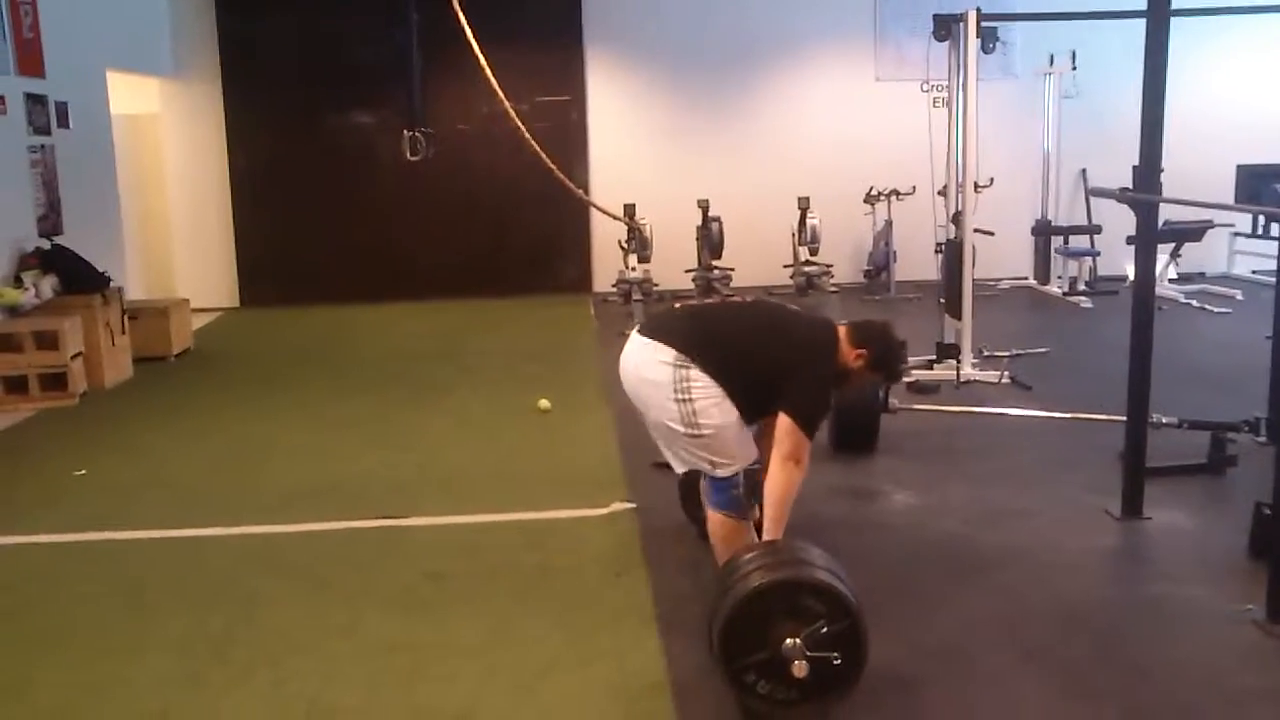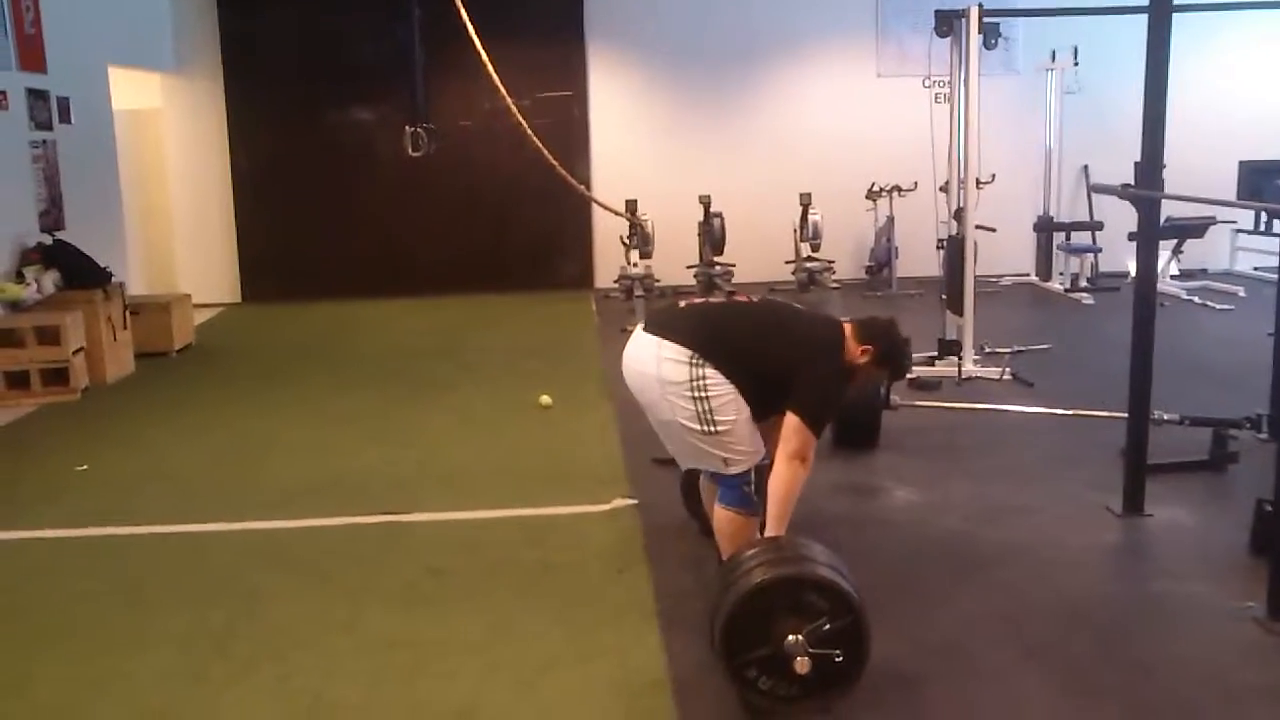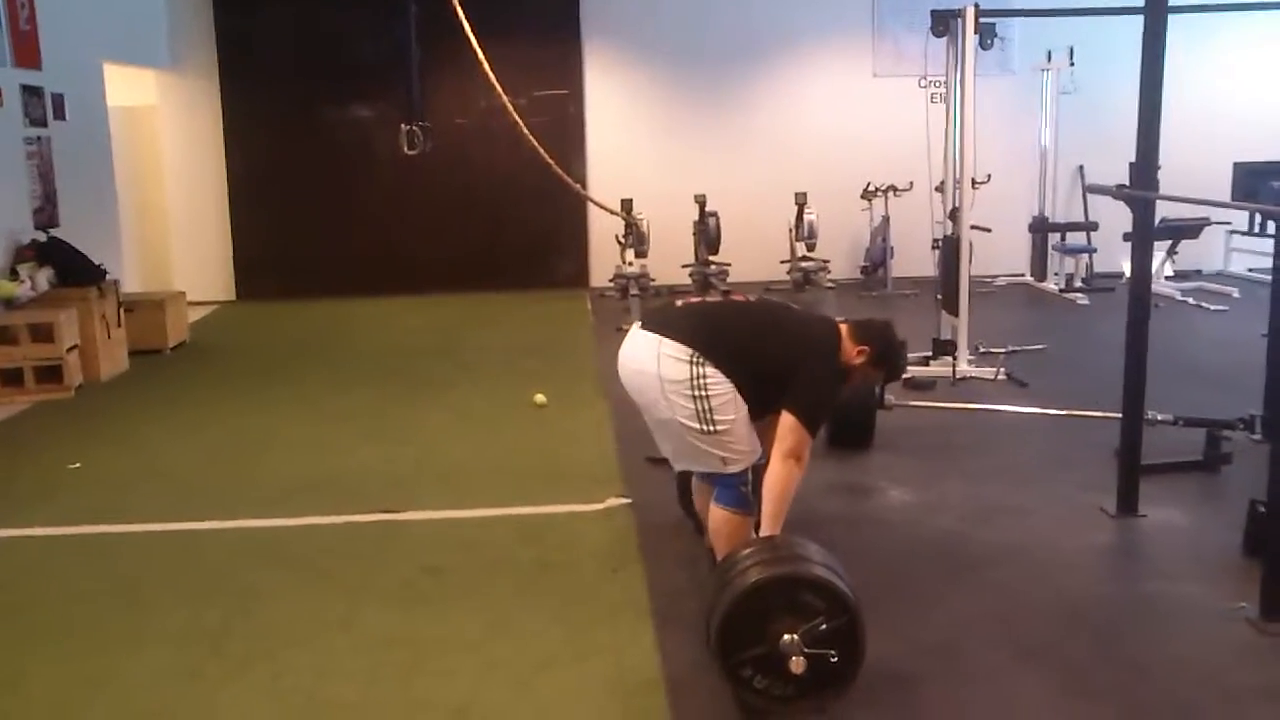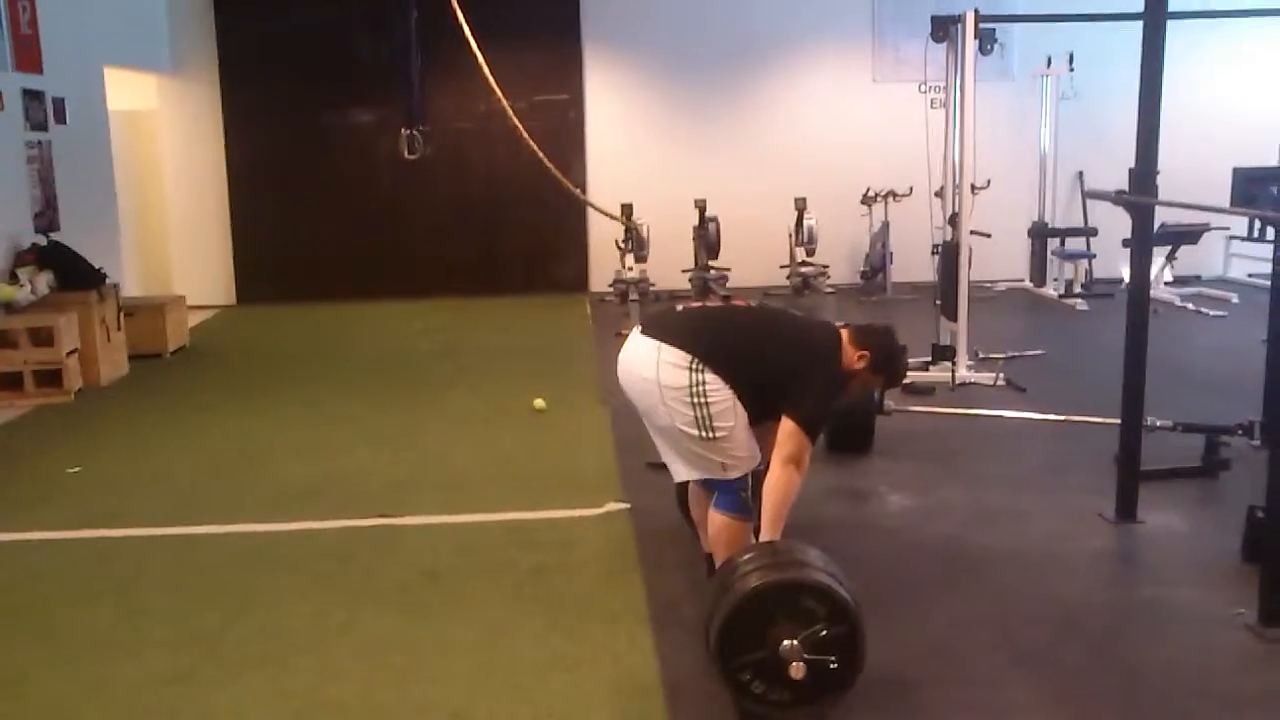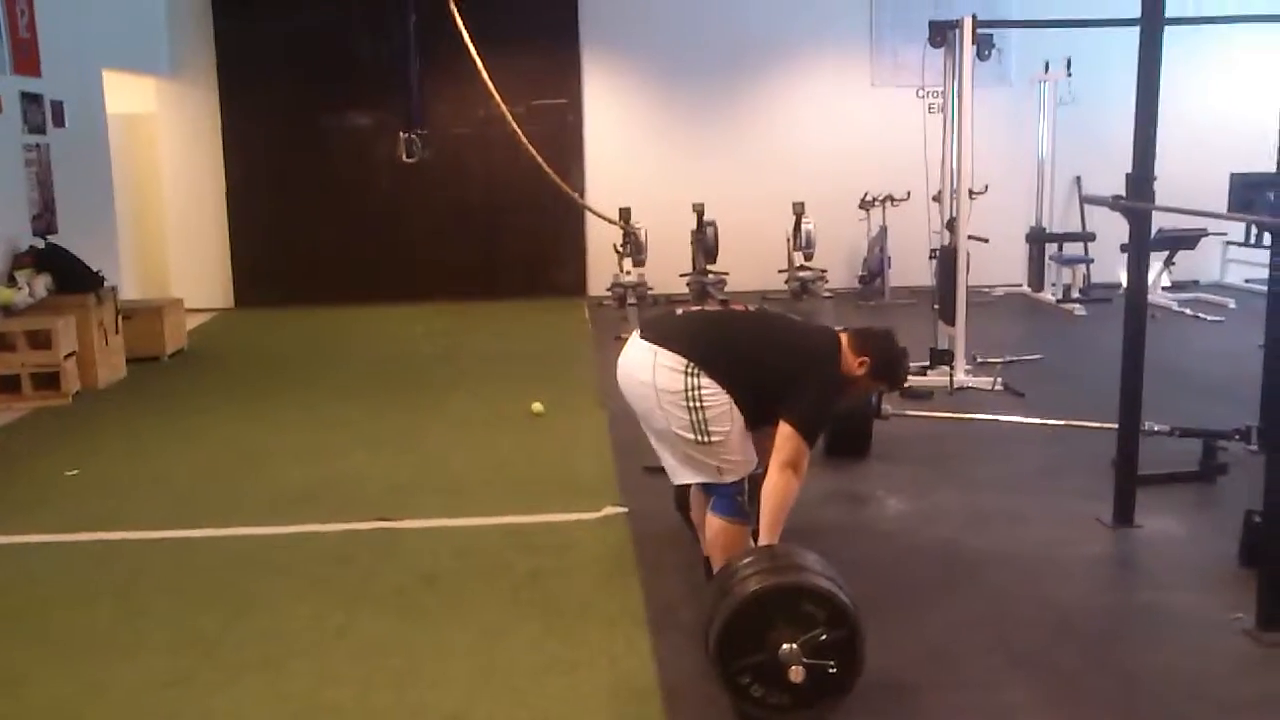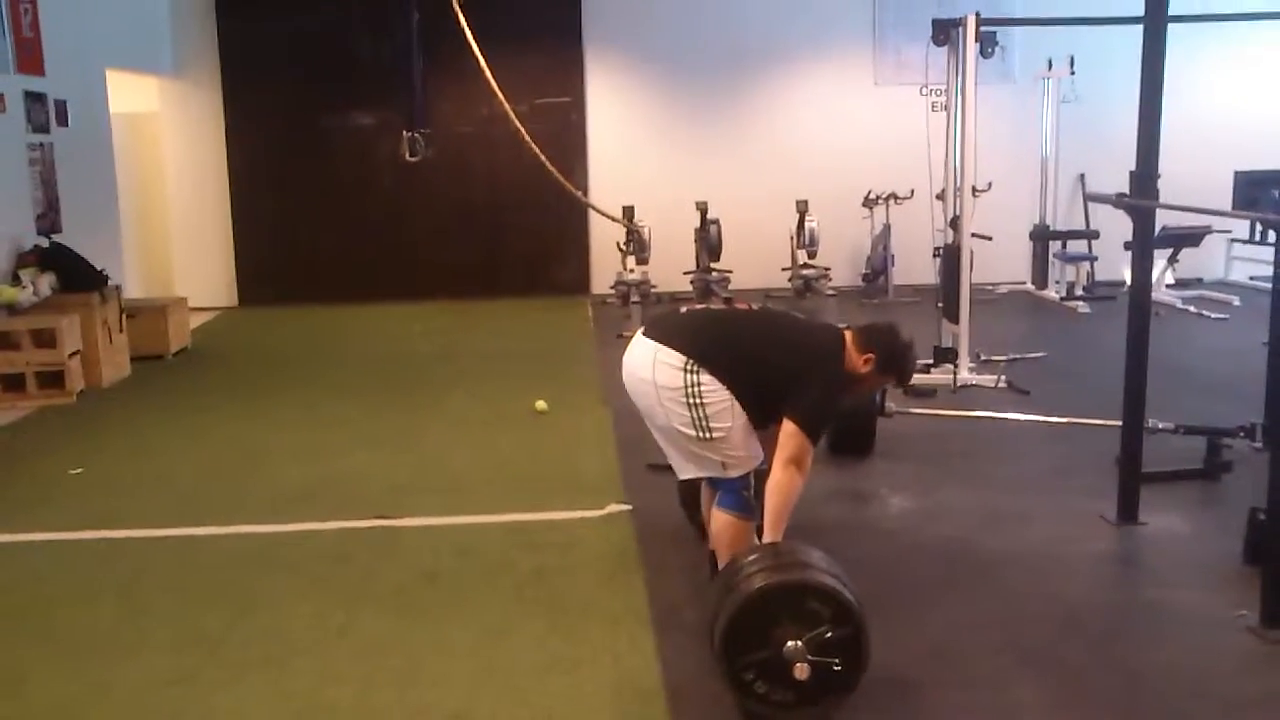
dt=0.1s
person 1, frame 1
left shoulder: (810, 338)
right shoulder: (819, 363)
left elbow: (768, 415)
right elbow: (789, 460)
right hip: (669, 360)
left knee: (719, 465)
right knee: (729, 473)
person 1, frame 2
left shoulder: (814, 338)
right shoulder: (825, 361)
left elbow: (773, 413)
right elbow: (795, 457)
right wrist: (773, 541)
right hip: (678, 358)
left knee: (722, 462)
right knee: (739, 471)
person 1, frame 3
left shoulder: (808, 336)
right shoulder: (823, 362)
left elbow: (767, 411)
right elbow: (789, 457)
right hip: (675, 357)
left knee: (710, 459)
right knee: (734, 471)
left ankle: (722, 560)
person 1, frame 4
left shoulder: (808, 344)
right shoulder: (823, 368)
left elbow: (767, 417)
right elbow: (789, 462)
right hip: (676, 363)
left knee: (710, 465)
right knee: (734, 478)
left ankle: (717, 566)
person 1, frame 5
left shoulder: (809, 347)
right shoulder: (823, 373)
left elbow: (767, 425)
right elbow: (787, 467)
right hip: (672, 366)
left knee: (712, 472)
right knee: (730, 483)
left ankle: (715, 567)
person 1, frame 6
left shoulder: (813, 345)
right shoulder: (826, 370)
left elbow: (772, 418)
right elbow: (790, 464)
right hip: (675, 365)
left knee: (717, 468)
right knee: (736, 479)
left ankle: (722, 565)
